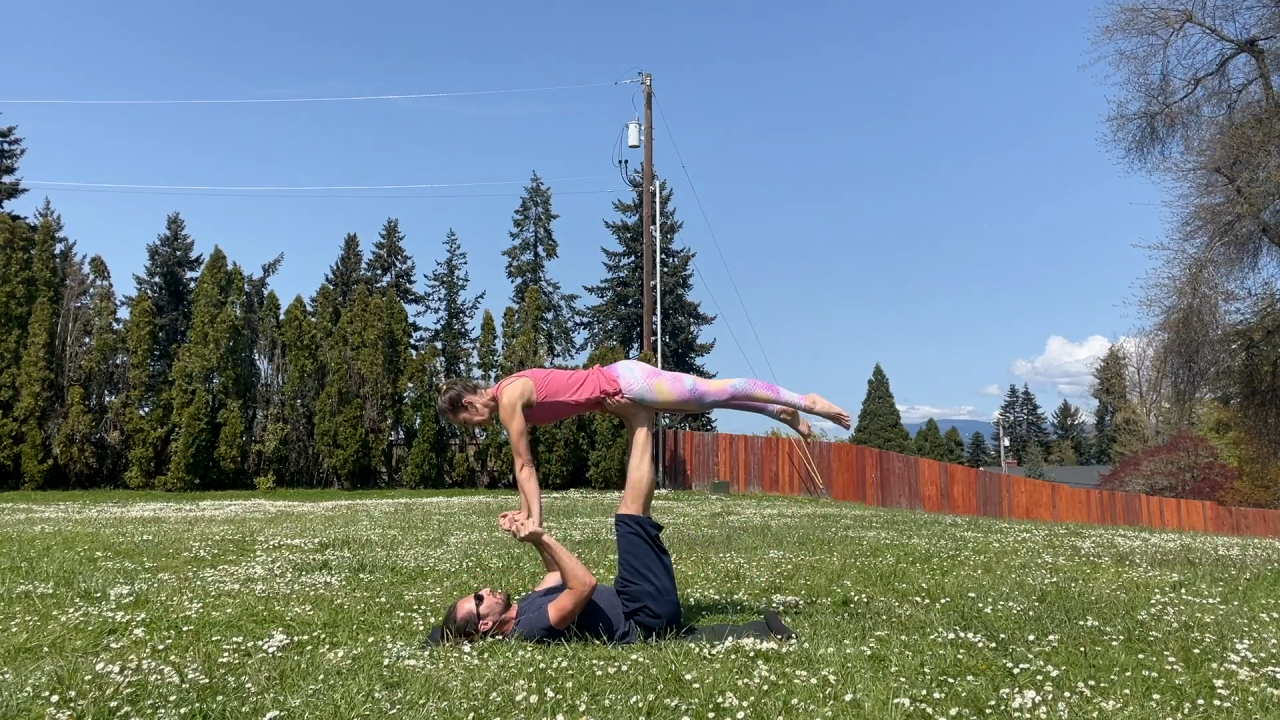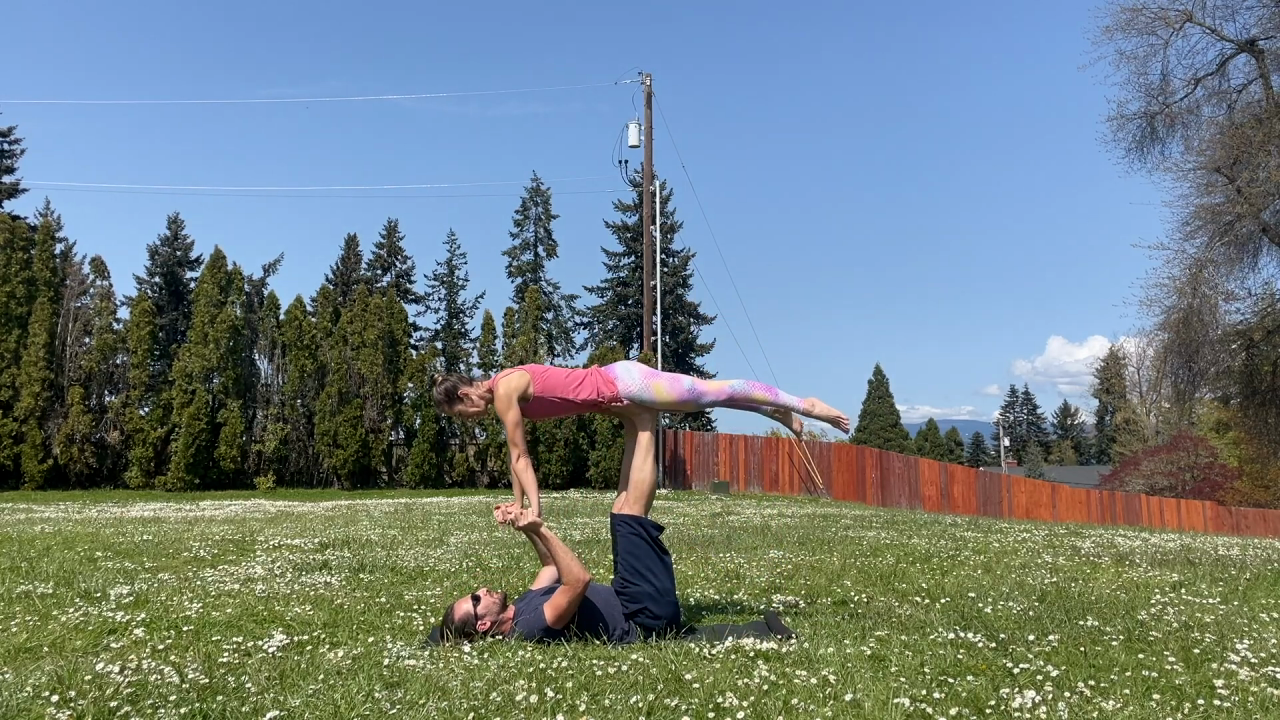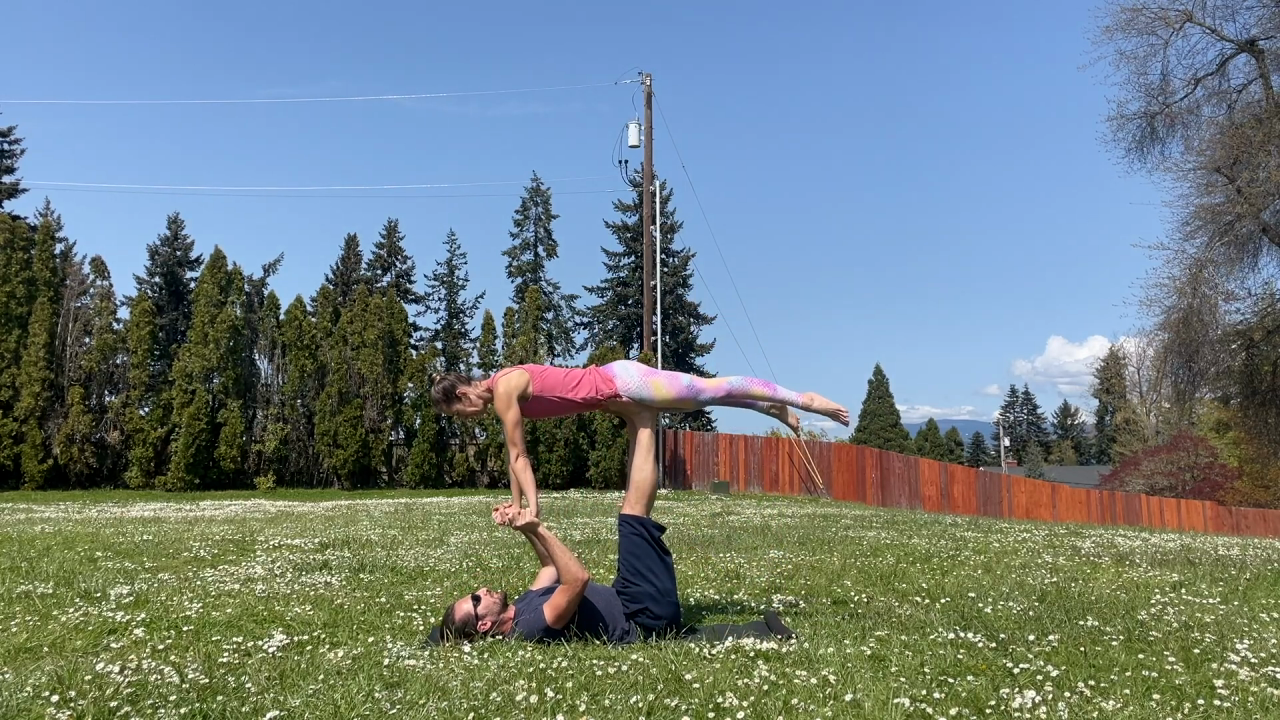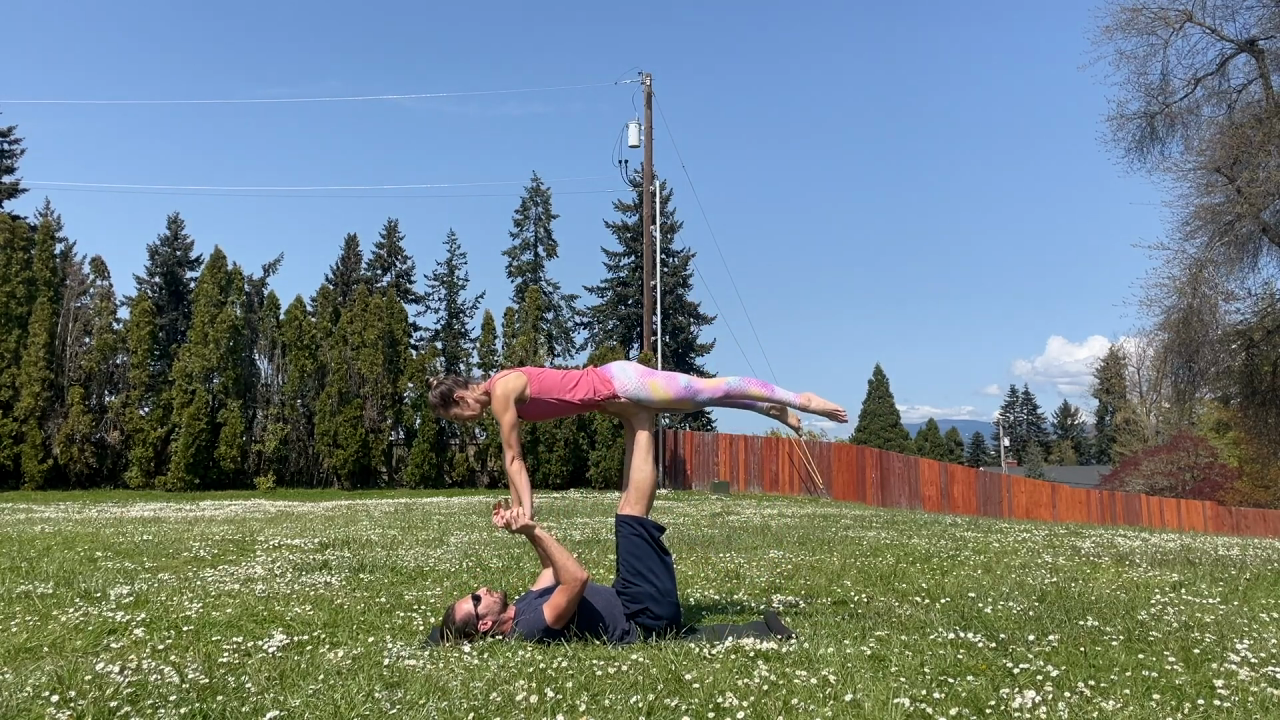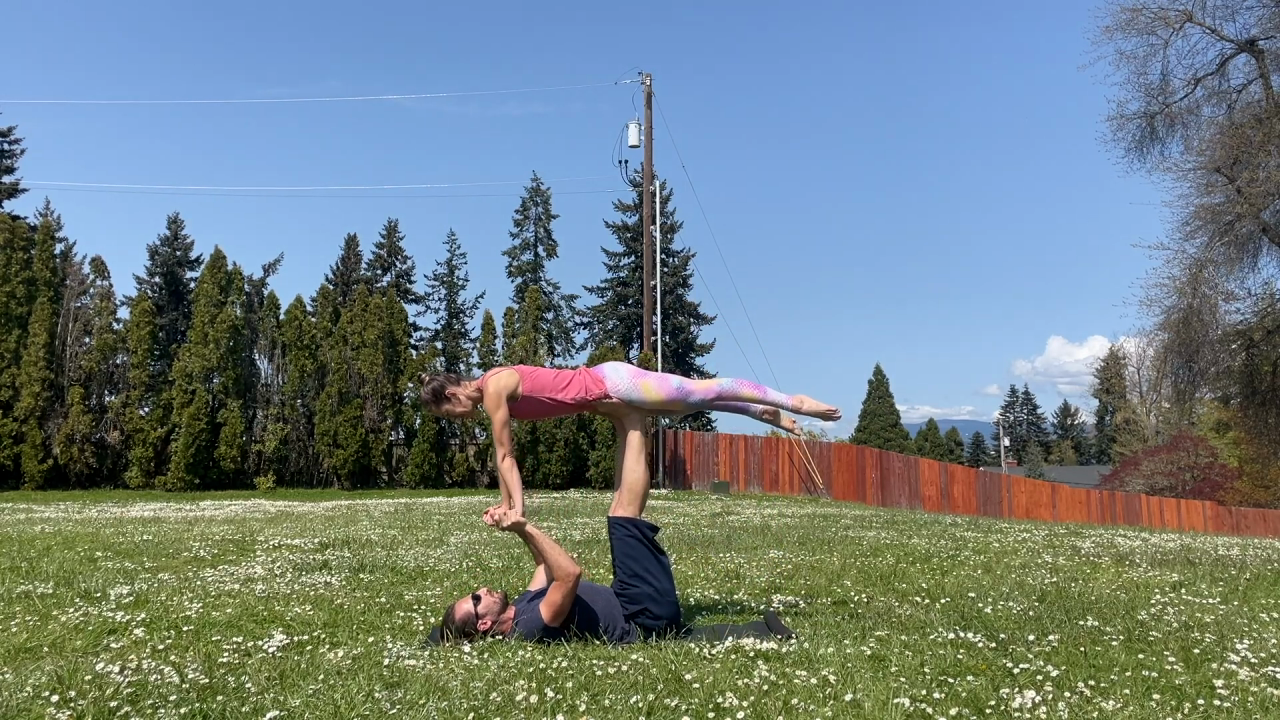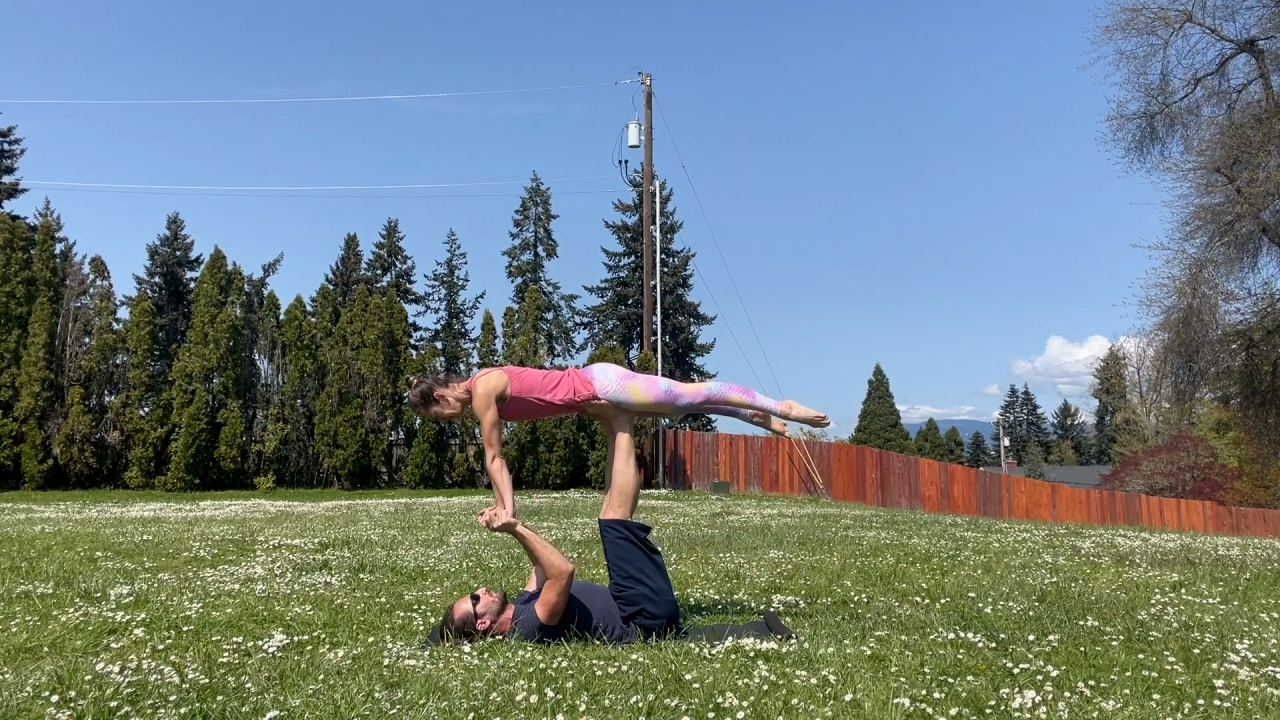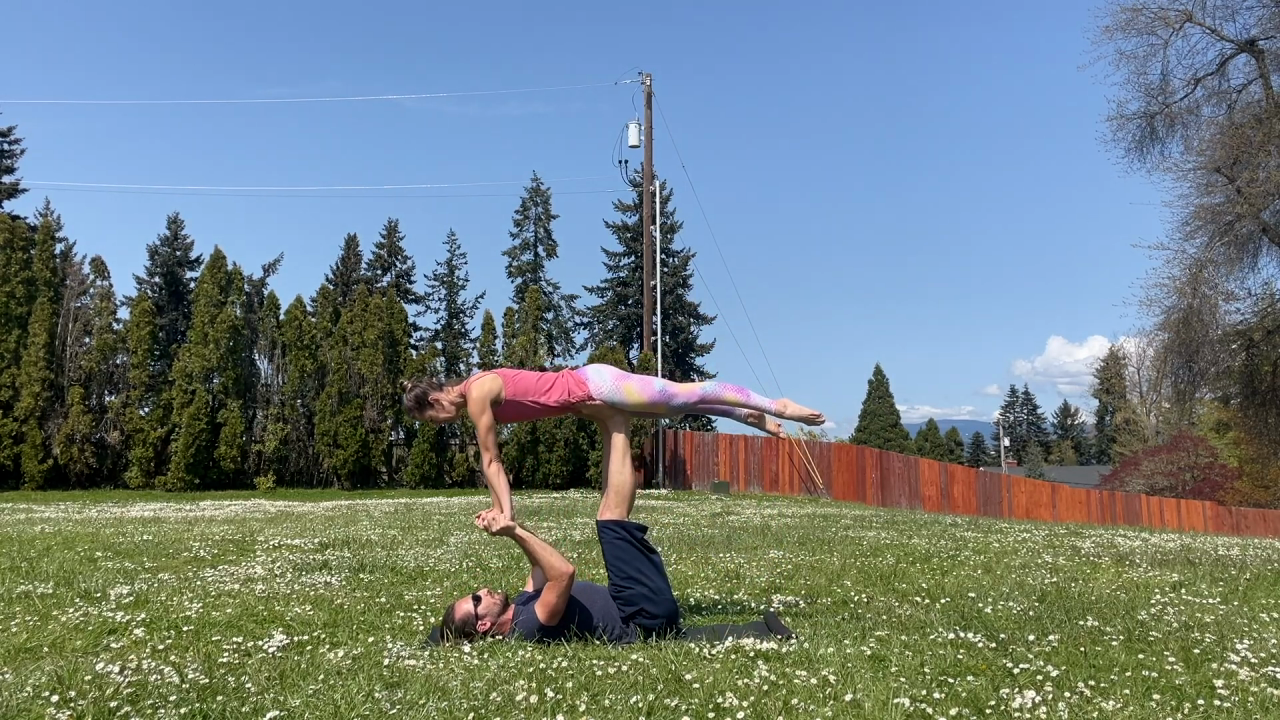
dt=0.3s
person 1, frame 1
left shoulder: (509, 398)
right shoulder: (509, 398)
left elbow: (524, 465)
right elbow: (524, 464)
left wrist: (536, 521)
right wrist: (526, 513)
left hip: (623, 385)
right hip: (618, 388)
left knee: (716, 392)
right knee: (712, 398)
left ankle: (806, 401)
right ankle: (782, 412)
person 1, frame 2
left shoulder: (505, 390)
right shoulder: (506, 394)
left elbow: (520, 456)
right elbow: (517, 455)
left wrist: (535, 509)
right wrist: (518, 505)
left hip: (621, 386)
right hip: (618, 393)
left knee: (714, 393)
right knee: (706, 397)
left ankle: (803, 405)
right ankle: (776, 410)
person 1, frame 3
left shoulder: (504, 389)
right shoulder: (503, 393)
left elbow: (518, 455)
right elbow: (516, 455)
left wrist: (533, 509)
right wrist: (516, 504)
left hip: (620, 385)
right hip: (615, 393)
left knee: (712, 390)
right knee: (705, 395)
left ankle: (802, 399)
right ankle: (772, 408)
person 1, frame 4
left shoulder: (502, 391)
right shoulder: (501, 396)
left elbow: (513, 459)
right elbow: (513, 458)
left wrist: (528, 511)
right wrist: (517, 507)
left hip: (617, 384)
right hip: (613, 394)
left knee: (710, 390)
right knee: (704, 397)
left ankle: (800, 399)
right ankle: (774, 409)
person 1, frame 5
left shoulder: (495, 387)
right shoulder: (493, 394)
left elbow: (504, 455)
right elbow: (505, 455)
left wrist: (518, 508)
right wrist: (508, 504)
left hip: (609, 384)
right hip: (604, 395)
left knee: (701, 393)
right knee: (697, 401)
left ankle: (791, 401)
right ankle: (767, 413)
person 1, frame 6
left shoulder: (483, 389)
right shoulder: (483, 393)
left elbow: (494, 456)
right elbow: (495, 455)
left wrist: (509, 509)
right wrist: (502, 505)
left hip: (599, 387)
right hip: (593, 398)
left knee: (693, 396)
right knee: (685, 404)
left ankle: (779, 408)
right ankle: (757, 417)
person 1, frame 7
left shoulder: (477, 393)
right shoulder: (476, 396)
left elbow: (490, 460)
right elbow: (492, 460)
left wrist: (508, 512)
right wrist: (499, 508)
left hip: (592, 387)
right hip: (588, 397)
left knee: (686, 396)
right knee: (680, 405)
left ankle: (775, 407)
right ankle: (753, 417)
person 2, frame 1
left shoulder: (524, 609)
right shoulder: (532, 627)
left elbow: (559, 572)
right elbow: (585, 584)
left wrist: (533, 535)
right wrist: (540, 537)
left hip: (647, 621)
right hip: (647, 618)
right knee: (630, 514)
person 2, frame 2
left shoulder: (525, 606)
right shoulder: (531, 627)
left elbow: (552, 566)
right elbow: (578, 580)
left wrist: (527, 529)
right wrist: (540, 529)
left hip: (644, 623)
right hip: (647, 618)
right knee: (628, 515)
person 2, frame 3
left shoulder: (524, 608)
right shoulder: (532, 627)
left elbow: (551, 565)
right elbow: (578, 578)
left wrist: (525, 529)
right wrist: (536, 528)
left hip: (645, 621)
right hip: (647, 618)
right knee: (633, 514)
person 2, frame 4
left shoulder: (524, 608)
right shoulder: (532, 628)
left elbow: (554, 568)
right elbow: (576, 579)
left wrist: (526, 530)
right wrist: (533, 530)
left hip: (646, 620)
right hip: (647, 620)
right knee: (630, 515)
person 2, frame 5
left shoulder: (523, 608)
right shoulder: (531, 627)
left elbow: (546, 563)
right elbow: (570, 573)
left wrist: (519, 529)
right wrist: (525, 527)
left hip: (647, 622)
right hip: (648, 618)
right knee: (623, 514)
person 2, frame 6
left shoulder: (521, 606)
right shoulder: (529, 629)
left elbow: (542, 567)
right elbow: (563, 570)
left wrist: (515, 528)
right wrist: (518, 528)
left hip: (640, 626)
right hip: (643, 623)
right knee: (613, 520)
person 2, frame 7
left shoulder: (521, 609)
right shoulder: (529, 628)
left elbow: (542, 568)
right elbow: (563, 574)
left wrist: (512, 533)
right wrist: (515, 530)
left hip: (646, 623)
right hip: (645, 619)
right knee: (611, 518)
